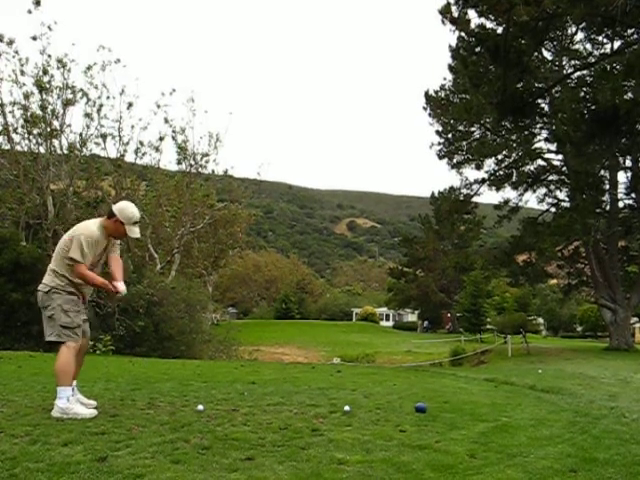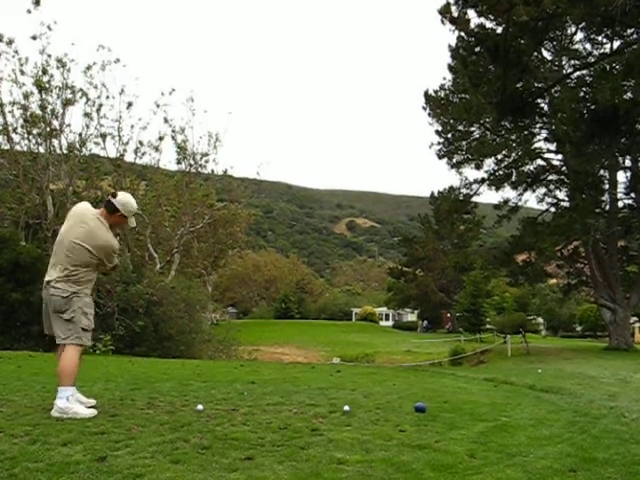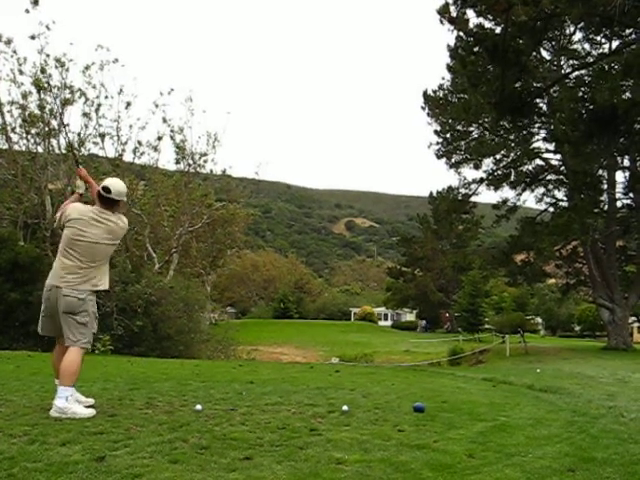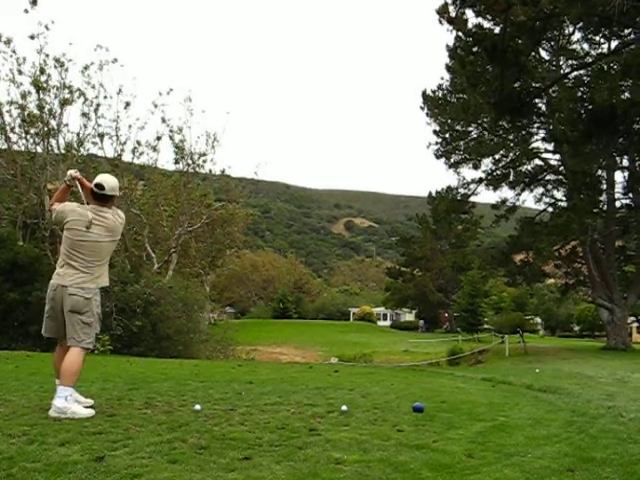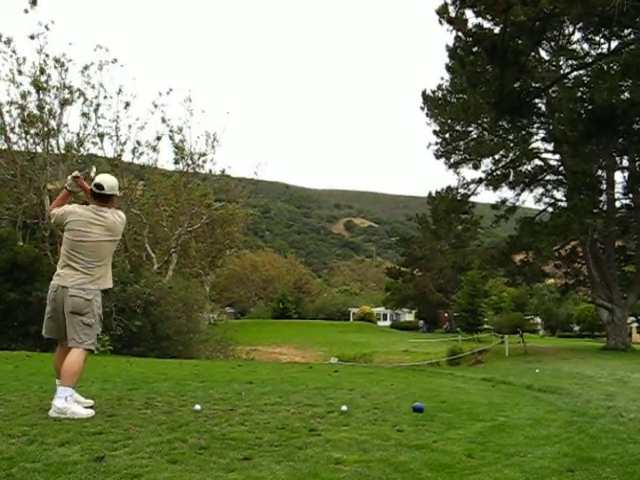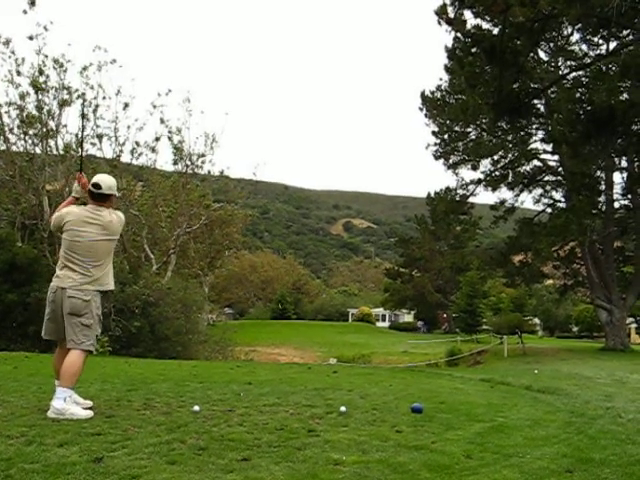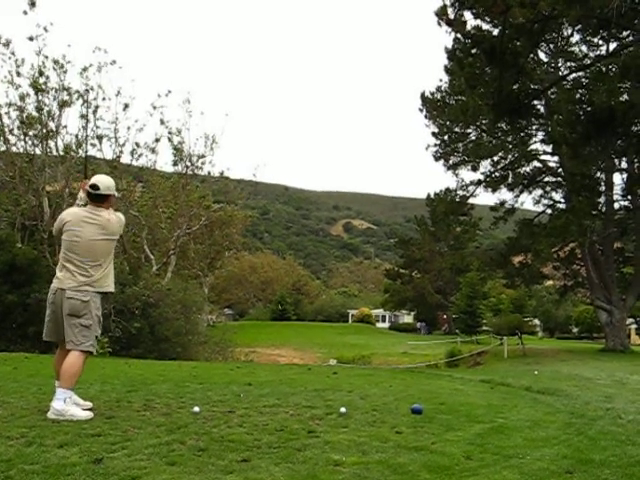
dt=0.2s
person 1, frame 1
left shoulder: (110, 236)
right shoulder: (87, 232)
left elbow: (115, 259)
right elbow: (80, 271)
left wrist: (119, 282)
right wrist: (107, 286)
left hip: (75, 294)
right hip: (59, 292)
left knee: (81, 343)
right knee: (70, 343)
left ankle: (69, 393)
right ankle: (63, 403)
person 1, frame 2
left shoulder: (81, 209)
right shoulder: (108, 242)
right elbow: (108, 268)
right wrist: (108, 262)
left hip: (54, 287)
right hip: (72, 294)
left knee: (66, 343)
right knee: (74, 344)
left ankle: (67, 392)
right ankle: (64, 403)
person 1, frame 3
left shoulder: (75, 212)
right shoulder: (120, 224)
left elbow: (59, 217)
right elbow: (107, 207)
left wrist: (78, 191)
right wrist: (89, 181)
left hip: (54, 287)
right hip: (79, 293)
left knee: (62, 341)
right knee: (77, 344)
left ankle: (65, 391)
right ankle: (62, 402)
person 1, frame 4
left shoulder: (73, 212)
right shoulder: (117, 220)
left elbow: (53, 207)
right elbow: (104, 204)
left wrist: (67, 183)
right wrist: (82, 181)
left hip: (59, 286)
right hip: (84, 292)
left knee: (64, 342)
right knee: (79, 345)
left ankle: (65, 392)
right ankle: (62, 402)
person 1, frame 5
left shoulder: (73, 213)
right shoulder: (118, 220)
left elbow: (52, 211)
right elbow: (106, 207)
left wrist: (69, 188)
right wrist: (84, 187)
left hip: (60, 287)
right hip: (85, 292)
left knee: (64, 343)
right knee: (80, 346)
left ankle: (65, 393)
right ankle: (62, 402)
person 1, frame 6
left shoulder: (71, 214)
right shoulder: (116, 220)
left elbow: (54, 220)
left wrist: (75, 194)
right wrist: (87, 186)
left hip: (59, 288)
right hip: (84, 293)
left knee: (64, 344)
right knee: (79, 347)
left ankle: (64, 394)
right ankle: (60, 403)
person 1, frame 7
left shoulder: (71, 215)
right shoulder: (116, 221)
left elbow: (56, 229)
left wrist: (80, 201)
right wrist: (91, 196)
left hip: (60, 289)
right hip: (83, 294)
left knee: (64, 345)
right knee: (79, 348)
left ankle: (64, 395)
right ankle: (60, 404)
